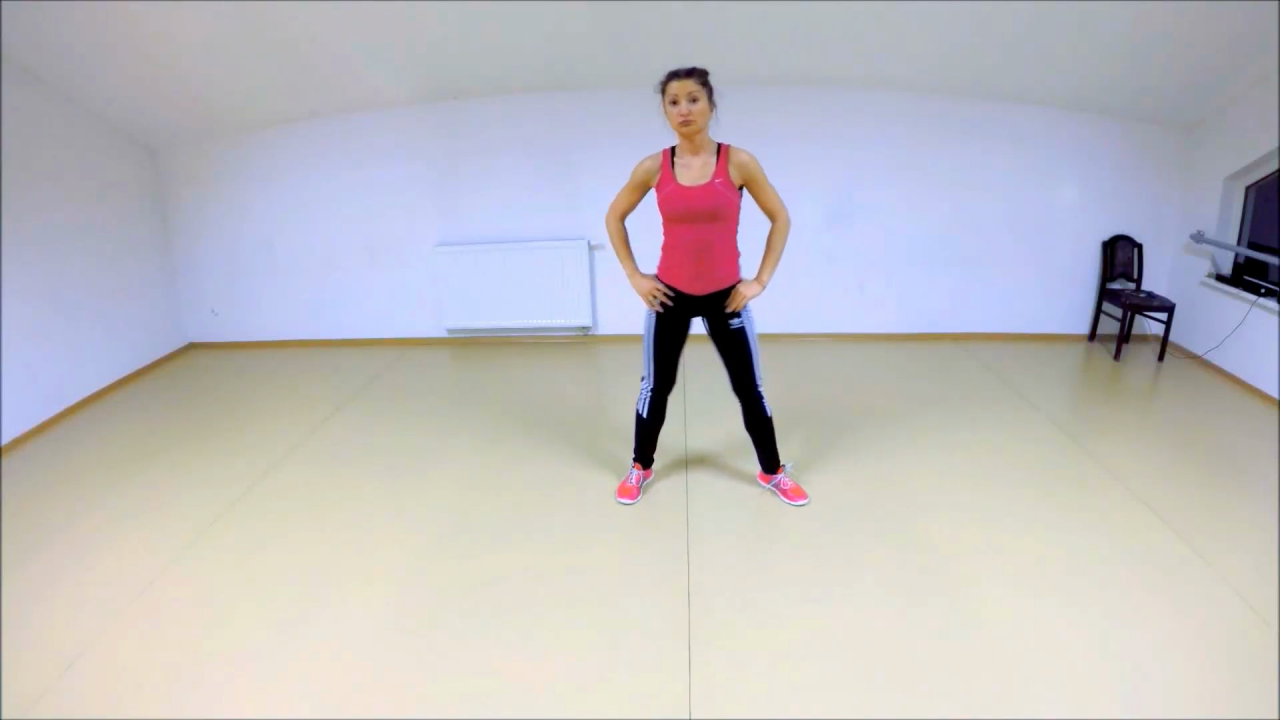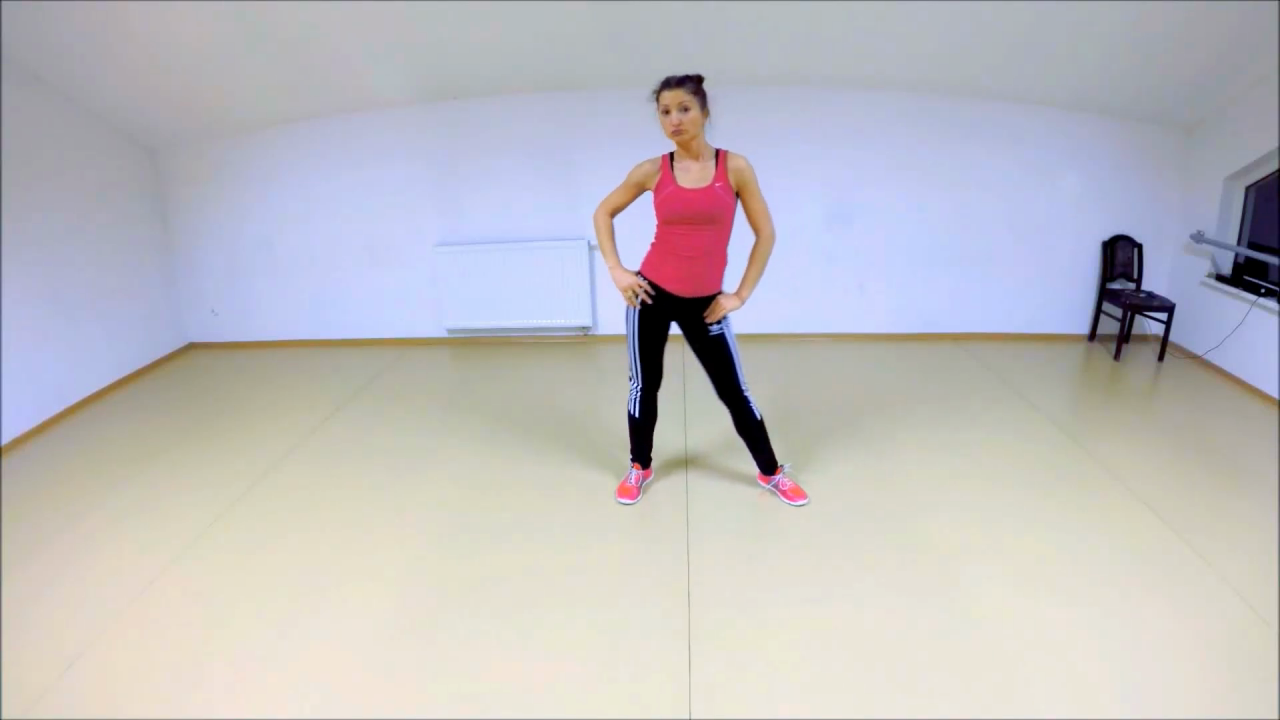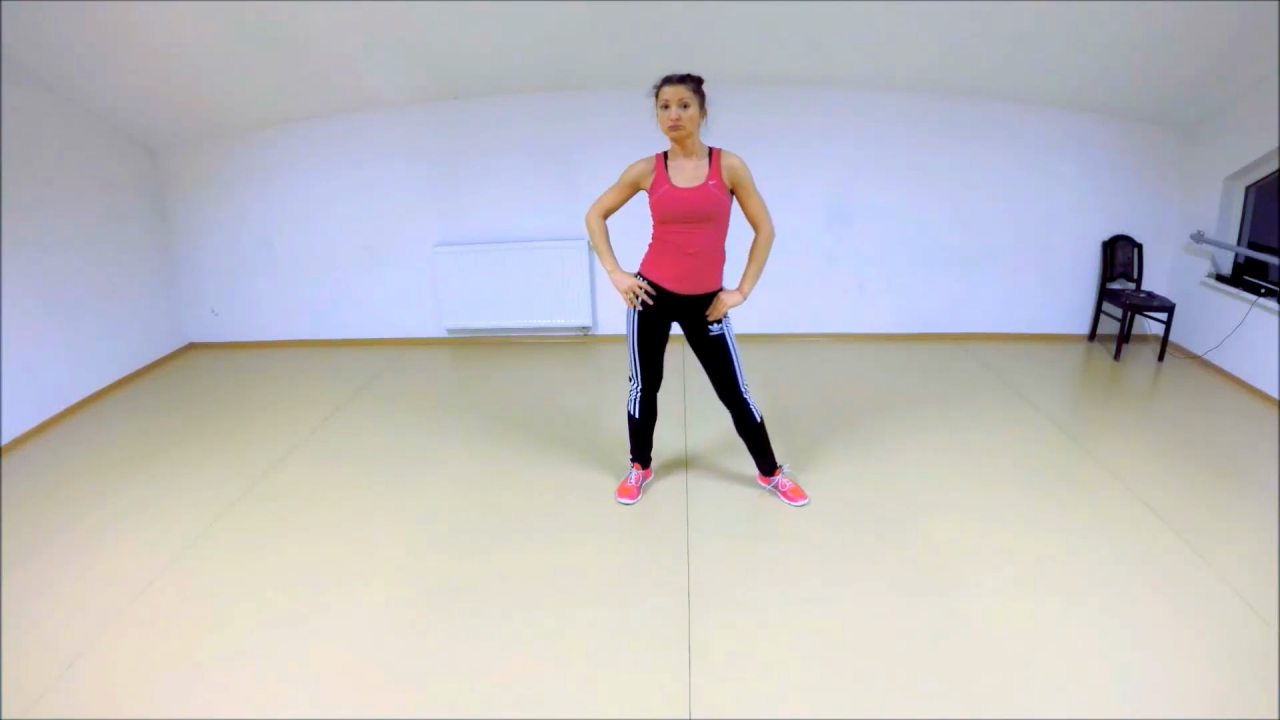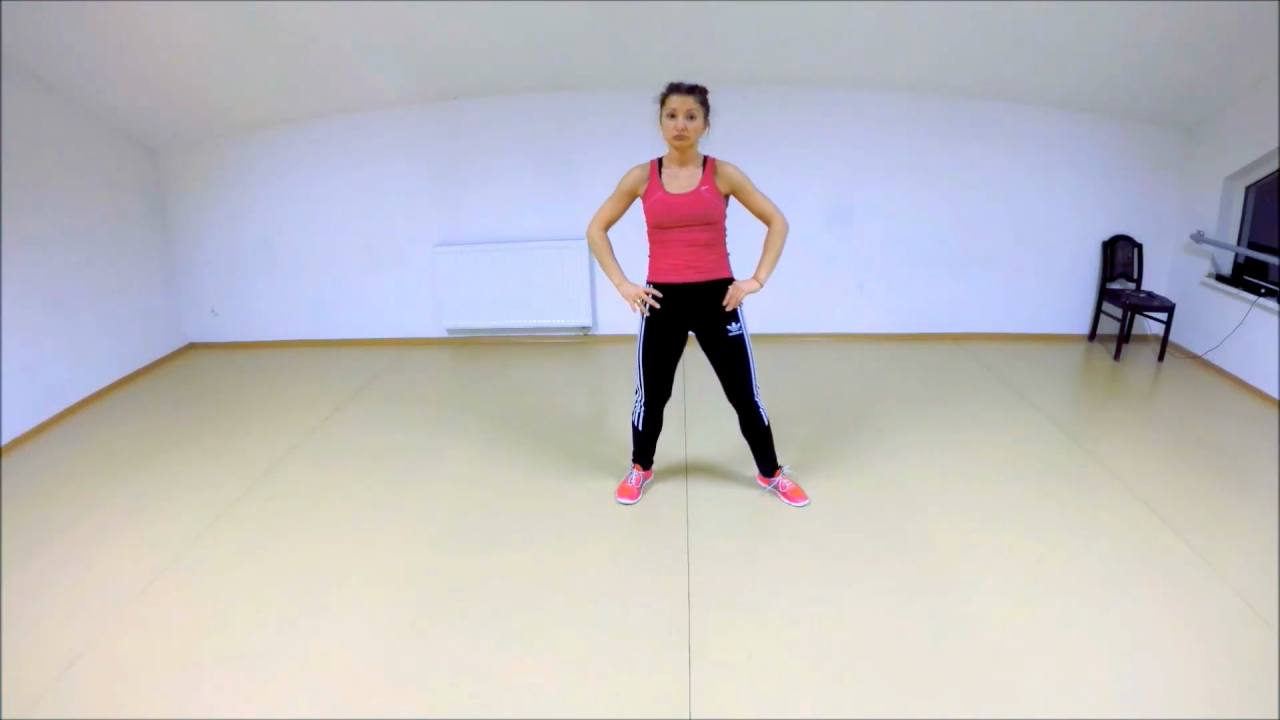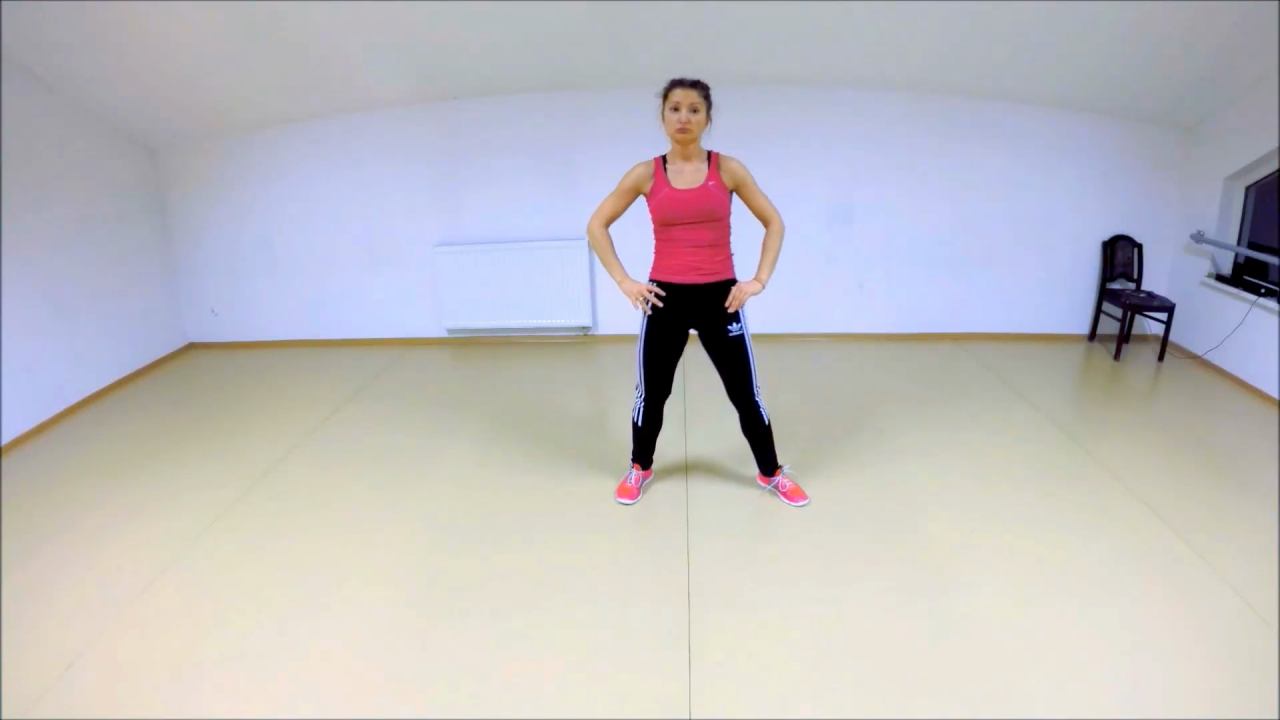
dt=0.2s
person 1, frame 1
left shoulder: (739, 161)
right shoulder: (654, 167)
left elbow: (780, 220)
right elbow: (615, 216)
left wrist: (760, 281)
right wrist: (634, 274)
left hip: (724, 296)
right hip: (669, 294)
left knee: (749, 387)
right knee: (656, 383)
left ankle: (772, 472)
right ankle: (641, 467)
person 1, frame 2
left shoulder: (735, 168)
right shoulder: (652, 170)
left elbow: (765, 234)
right elbow: (603, 213)
left wrist: (741, 295)
right wrist: (616, 269)
left hip: (704, 303)
right hip: (650, 293)
left knee: (734, 391)
right knee: (644, 384)
left ankle: (770, 472)
right ankle: (639, 466)
person 1, frame 3
left shoulder: (728, 165)
right shoulder: (645, 170)
left elbow: (764, 228)
right elbow: (595, 216)
left wrist: (742, 287)
right wrist: (614, 272)
left hip: (705, 300)
right hip: (652, 294)
left knee: (733, 391)
right knee: (644, 385)
left ankle: (770, 472)
right ankle: (639, 467)
person 1, frame 4
left shoulder: (723, 173)
right shoulder: (641, 177)
left elbow: (777, 222)
right elbow: (596, 229)
left wrist: (759, 278)
right wrist: (621, 284)
left hip: (717, 298)
right hip: (663, 300)
left knee: (745, 396)
right knee: (651, 396)
left ankle: (770, 473)
right ankle: (641, 468)
person 1, frame 5
left shoulder: (728, 168)
right shoulder: (644, 174)
left elbow: (773, 222)
right elbow: (597, 226)
left wrist: (760, 278)
right wrist: (625, 282)
left hip: (719, 297)
right hip: (667, 298)
left knee: (746, 394)
right knee: (651, 393)
left ankle: (770, 472)
right ankle: (640, 467)
